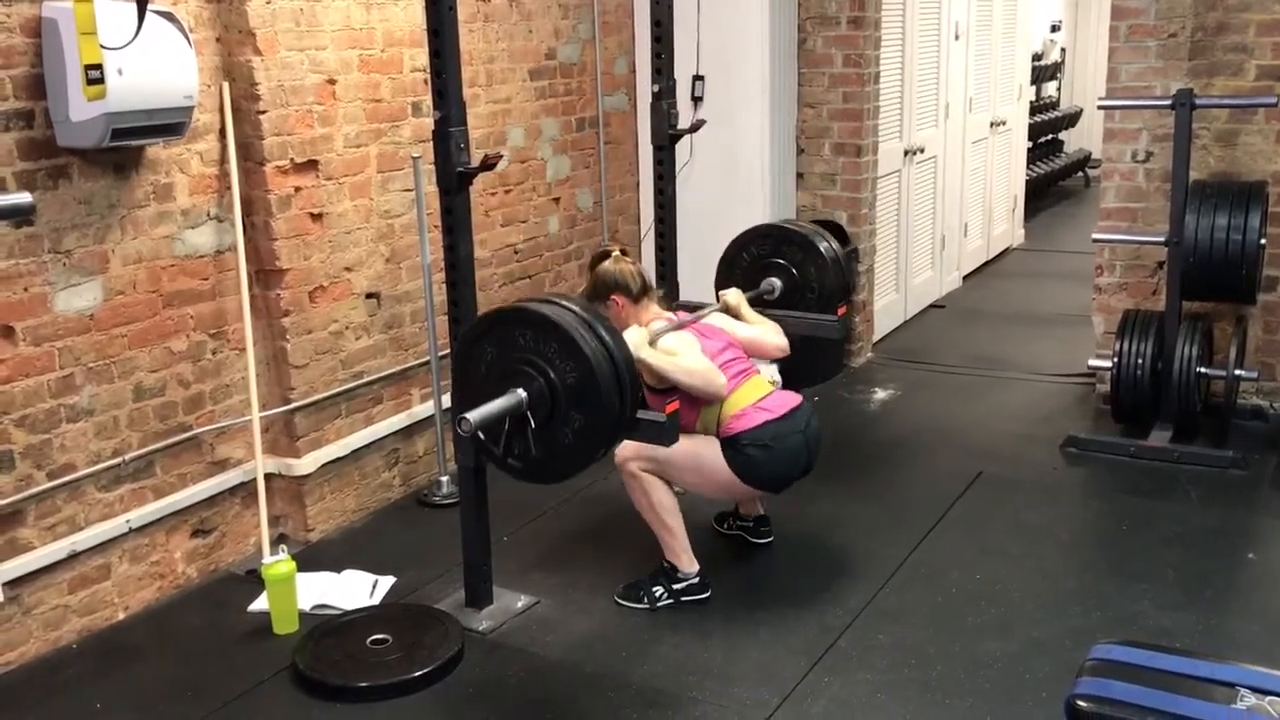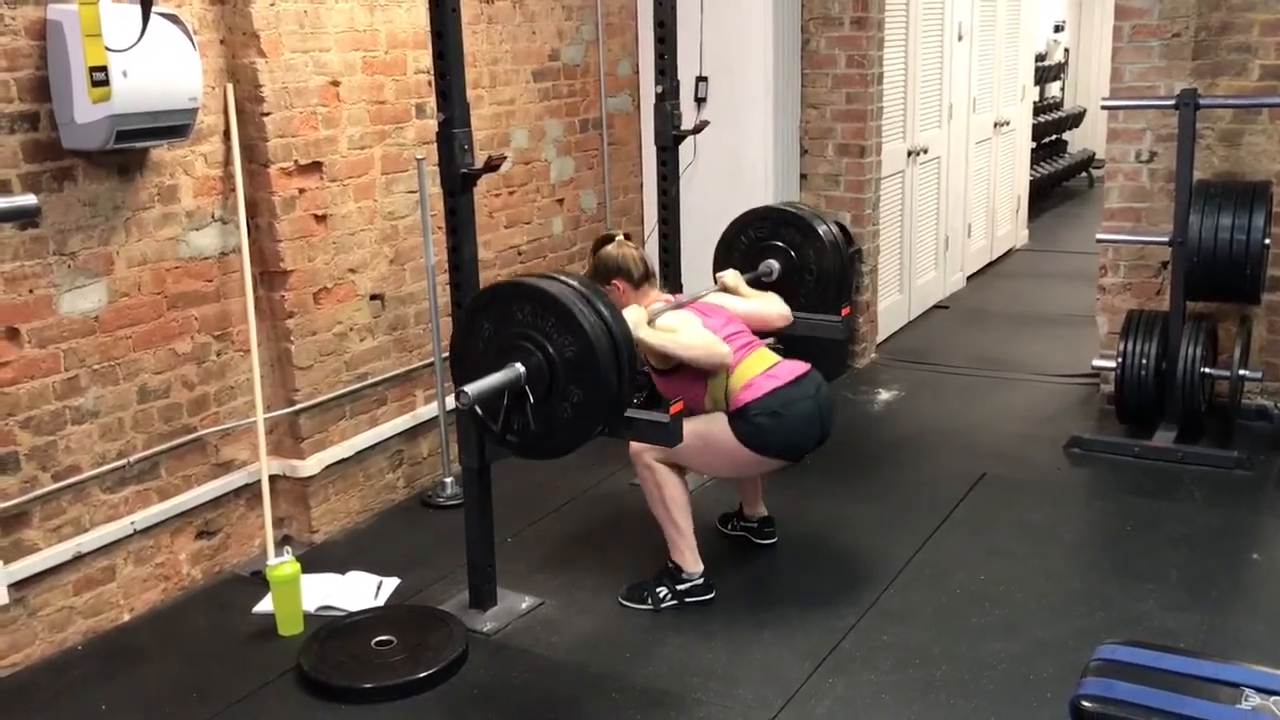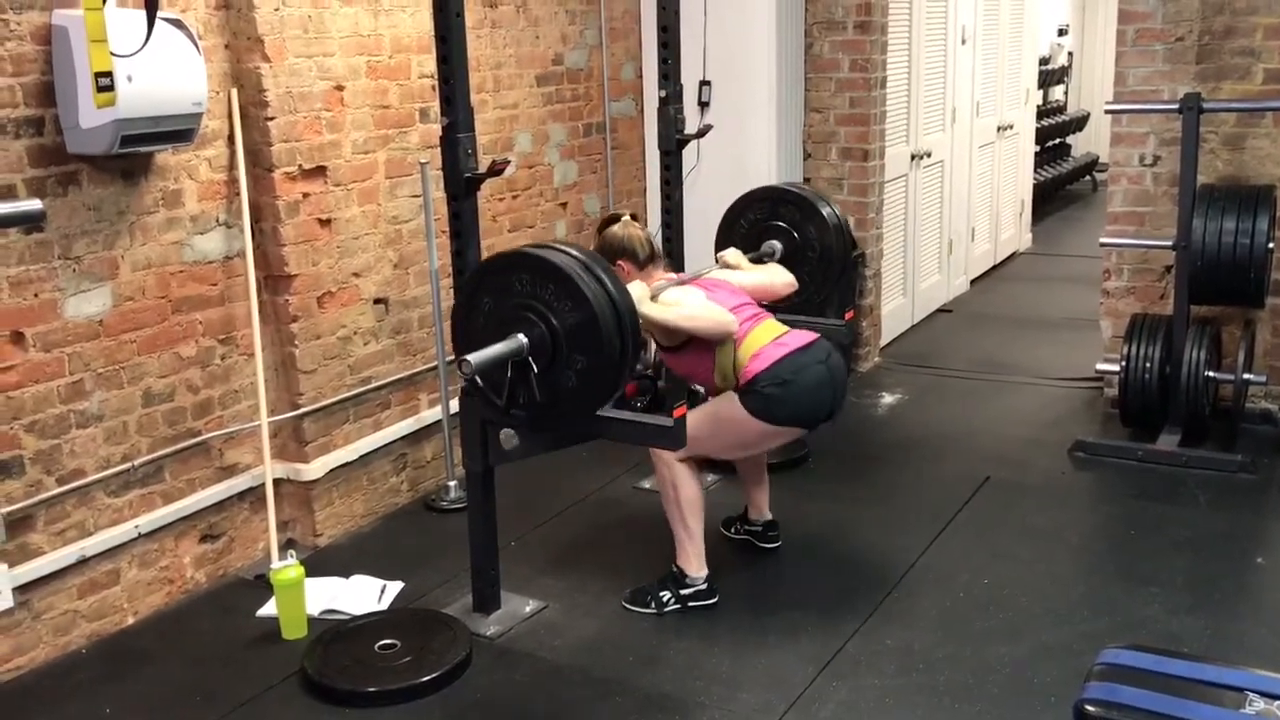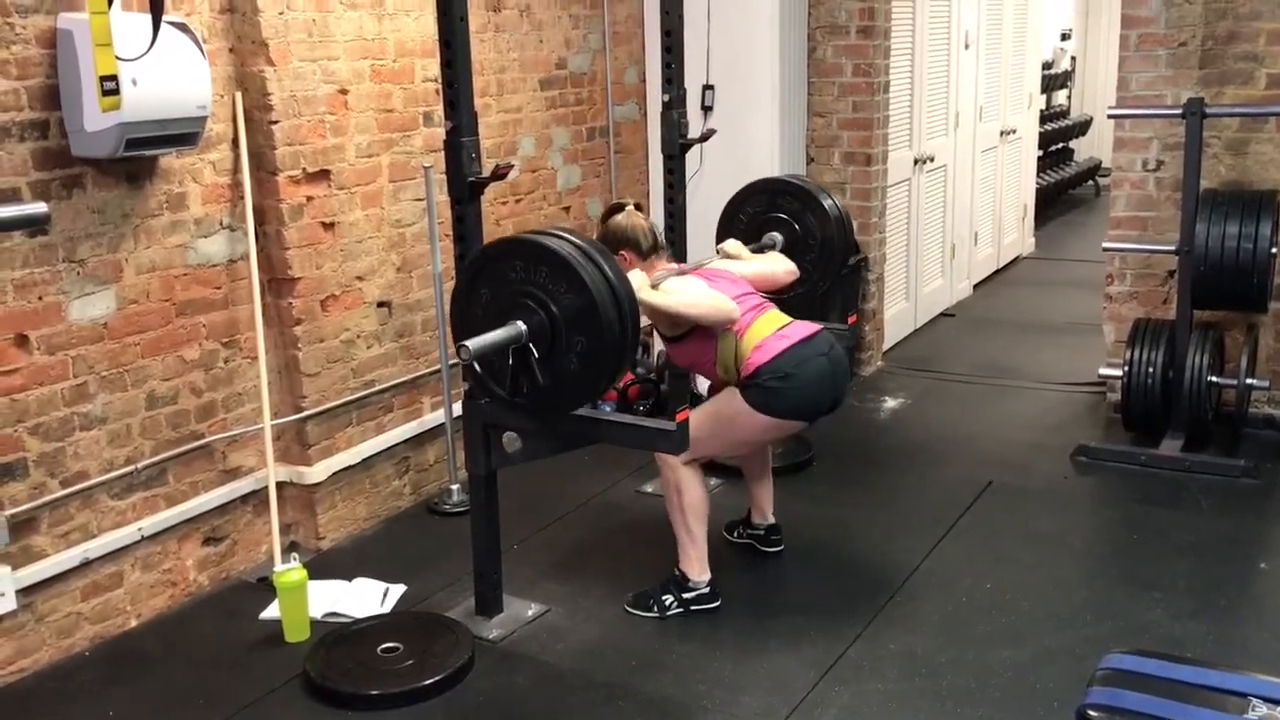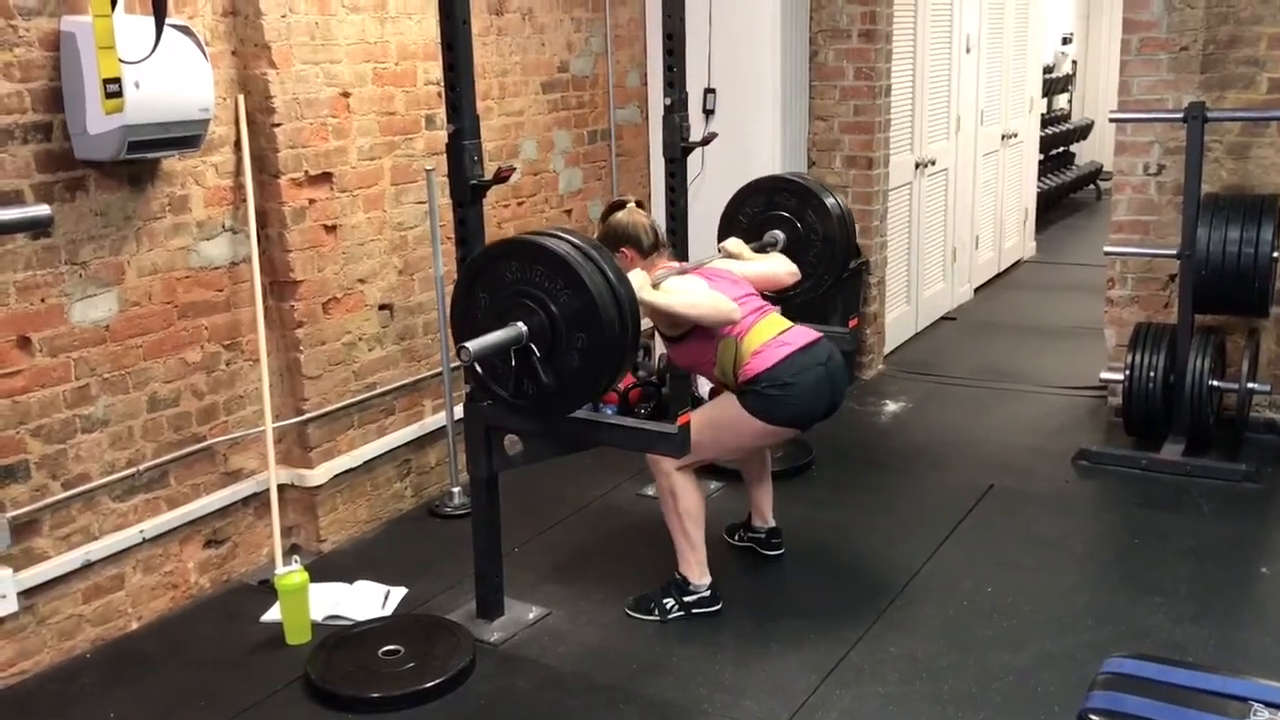
dt=0.3s
person 1, frame 1
left shoulder: (657, 342)
right shoulder: (704, 319)
left elbow: (715, 385)
right elbow: (779, 345)
left wrist: (642, 354)
right wrist: (741, 308)
left hip: (769, 452)
right hip: (802, 429)
left knee: (633, 457)
left ankle: (684, 576)
right ankle: (752, 517)
person 1, frame 2
left shoulder: (657, 323)
right shoulder: (703, 300)
left elbow: (718, 354)
right elbow: (781, 314)
left wrist: (641, 334)
right wrist: (740, 287)
left hip: (782, 418)
right hip: (813, 398)
left knee: (649, 450)
right knee: (726, 425)
left ankle: (688, 576)
right ankle: (755, 518)
person 1, frame 3
left shoulder: (660, 301)
right shoulder: (708, 277)
left elbow: (724, 324)
right elbow: (786, 282)
left wrist: (643, 310)
right wrist: (741, 263)
left hip: (791, 386)
right hip: (824, 366)
left knee: (670, 448)
right knee: (737, 418)
left ankle: (692, 581)
right ankle: (760, 522)
person 1, frame 4
left shoulder: (661, 289)
right shoulder: (709, 267)
left elbow: (725, 310)
right elbow: (787, 270)
left wrist: (644, 296)
right wrist: (743, 252)
left hip: (792, 377)
right hip: (826, 358)
left knee: (675, 450)
right knee: (742, 418)
left ankle: (694, 584)
right ankle: (762, 525)
person 1, frame 5
left shoulder: (664, 289)
right shoulder: (711, 267)
left elbow: (725, 311)
right elbow: (788, 272)
left wrist: (645, 297)
right wrist: (744, 253)
left hip: (790, 384)
right hip: (825, 364)
left knee: (667, 454)
right knee: (742, 421)
left ankle: (695, 587)
right ankle: (763, 528)
